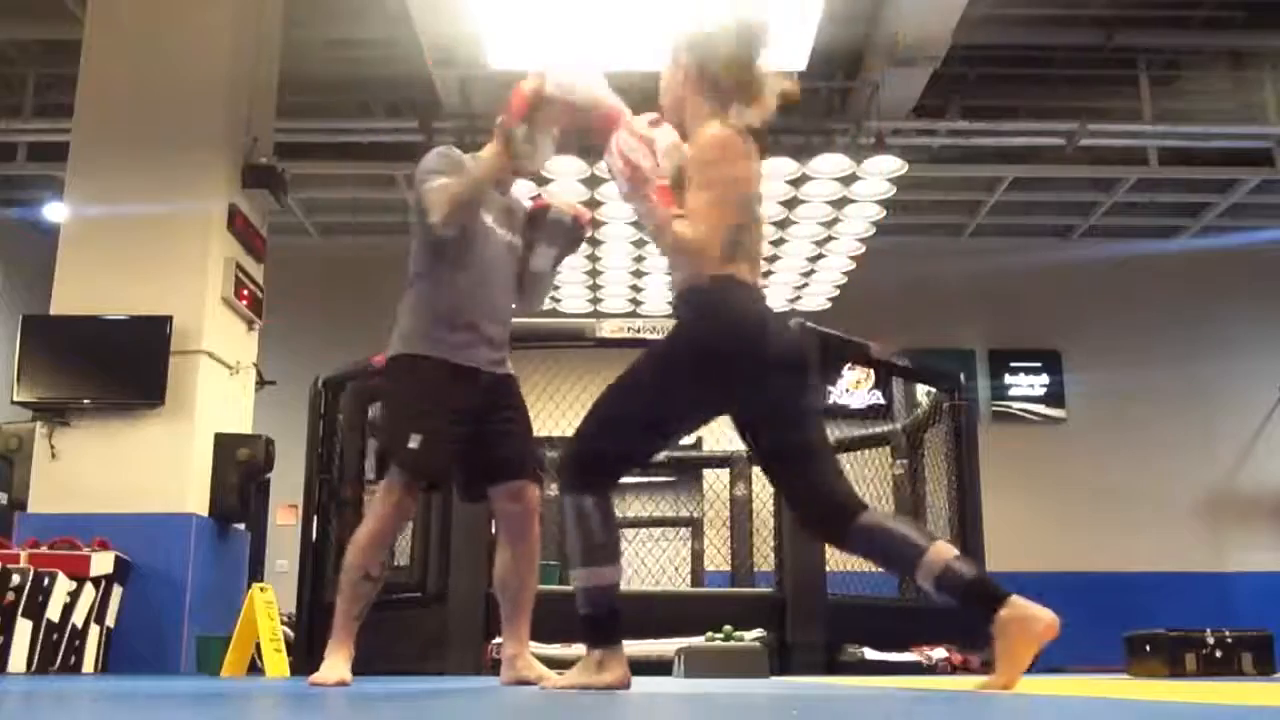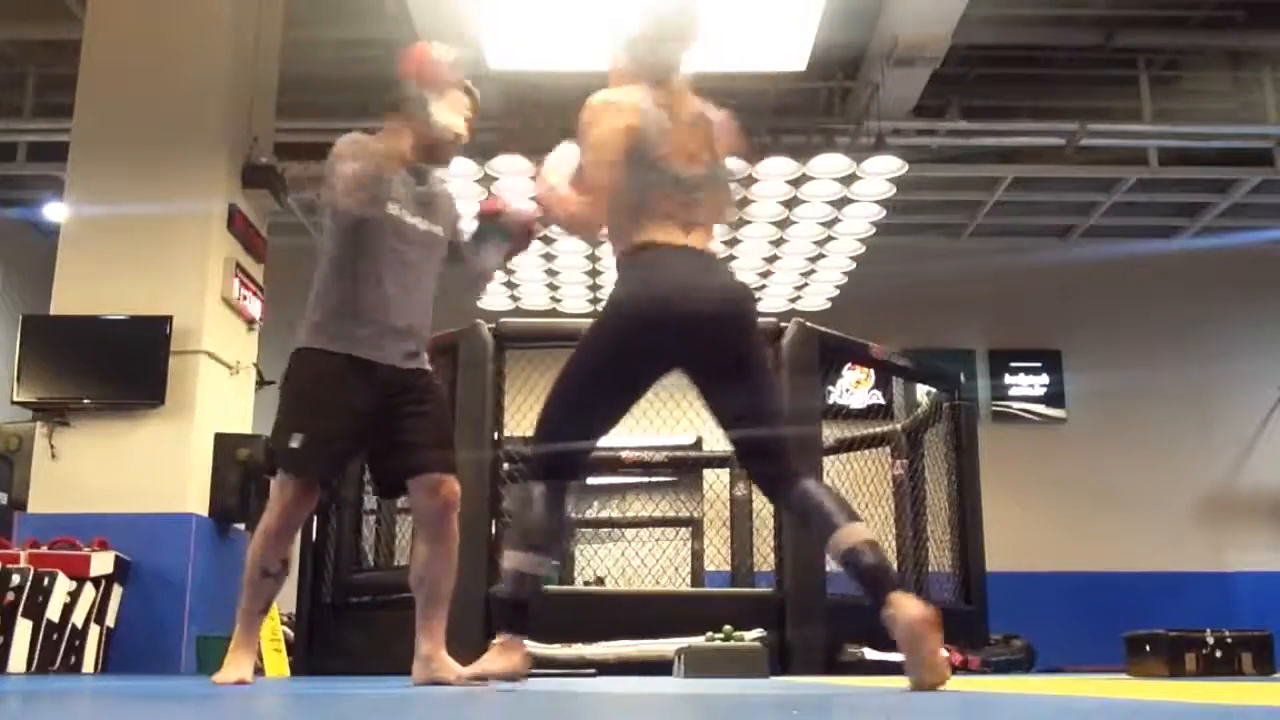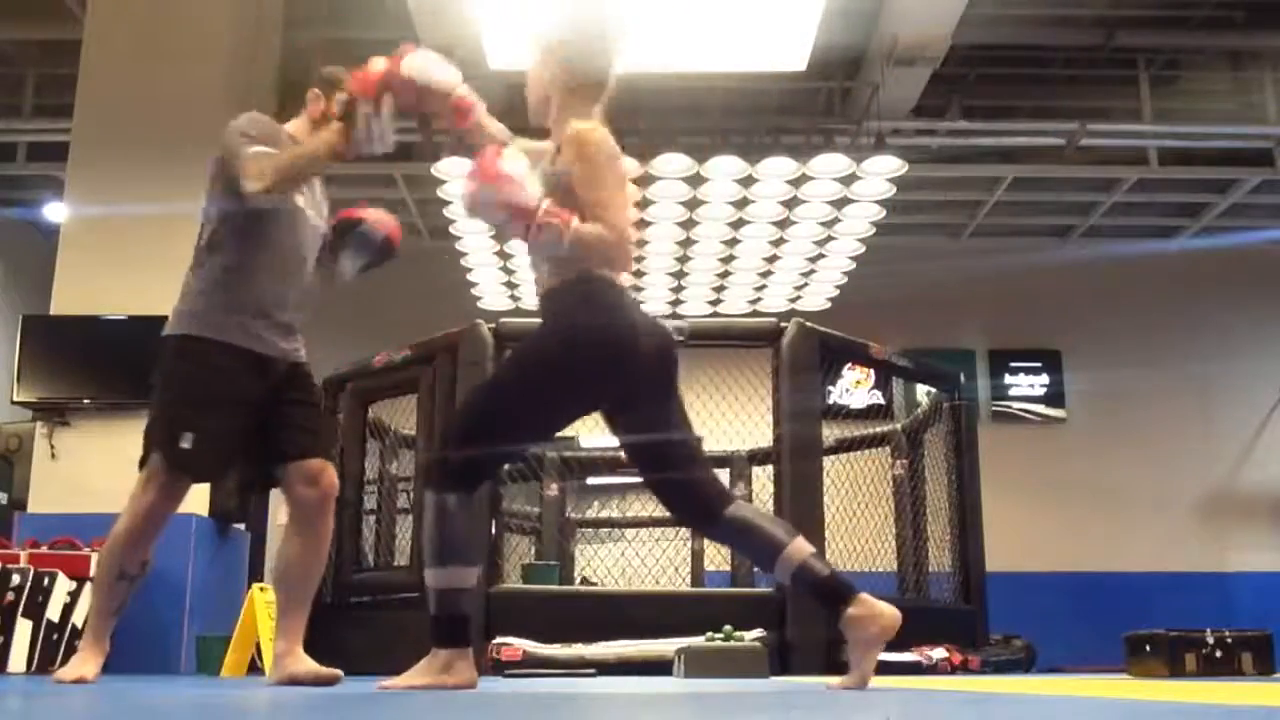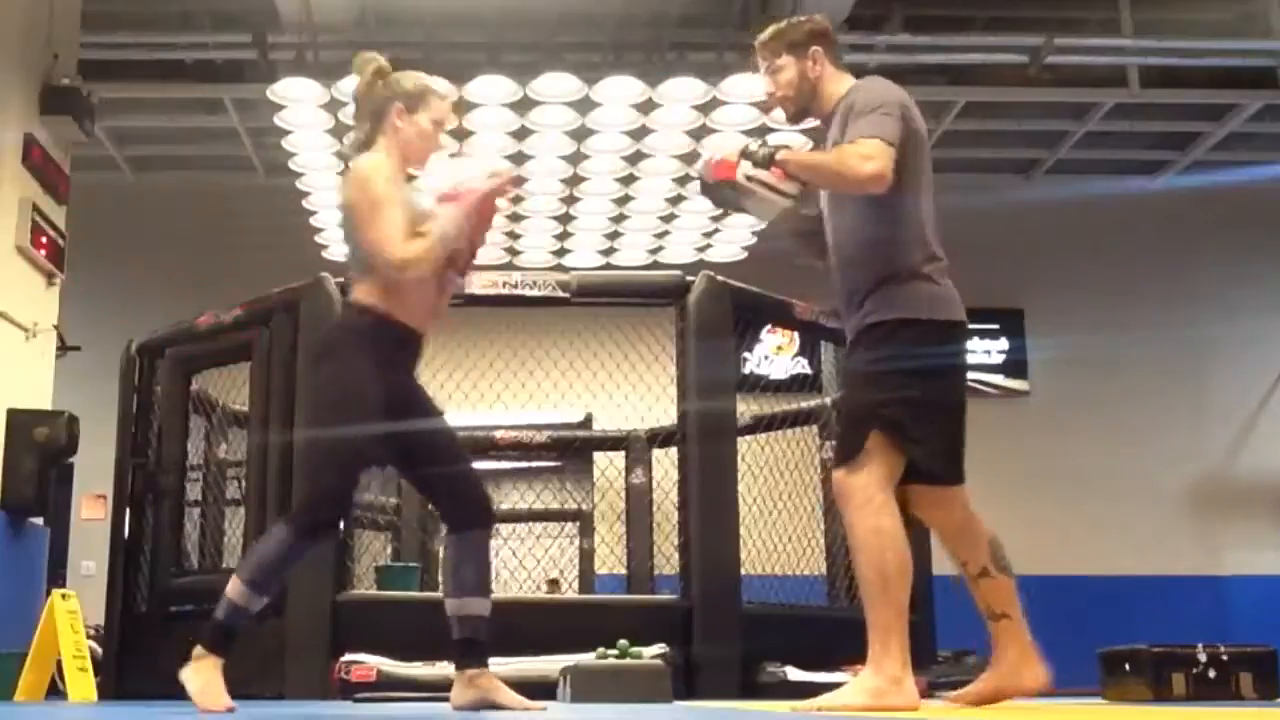
dt=0.7s
person 1, frame 1
left shoulder: (713, 142)
right shoulder: (725, 140)
left elbow: (698, 256)
left wrist: (643, 190)
left hip: (715, 338)
right hip: (761, 342)
left knee: (585, 470)
right knee: (833, 513)
left ankle: (604, 656)
right ankle: (1008, 611)
person 1, frame 2
left shoulder: (612, 106)
right shoulder: (717, 122)
left elbow: (581, 219)
left wrist: (556, 186)
left hip: (651, 303)
right hip: (719, 301)
left knee: (550, 463)
right knee: (781, 474)
left ankle: (509, 643)
right ankle: (897, 603)
person 1, frame 3
left shoulder: (580, 136)
right shoulder: (558, 145)
left elbow: (612, 245)
right elbow: (523, 157)
left wrist: (536, 212)
right wrist: (460, 100)
left hip: (585, 331)
right hip: (632, 338)
left knee: (456, 463)
right knee: (703, 500)
left ankle: (451, 654)
right ankle: (857, 608)
person 1, frame 4
left shoulder: (874, 97)
right shoulder: (839, 130)
left elbow: (871, 174)
right elbow: (843, 237)
left wrist: (779, 157)
left hip: (907, 322)
right hip: (894, 328)
left knee: (860, 479)
right knee: (939, 499)
left ankle: (889, 674)
right ankle: (1018, 658)
person 2, frame 1
left shoulder: (516, 211)
right shoulder: (446, 163)
left elbow: (528, 298)
right elbow: (443, 217)
left wrist: (554, 246)
right wrist: (506, 146)
left hip: (491, 372)
right hip: (430, 359)
left knee: (521, 505)
right knee: (395, 498)
left ankle: (517, 655)
right ankle: (339, 650)
person 2, frame 2
left shoulder: (443, 201)
right shoulder: (358, 152)
left elbow: (471, 281)
right elbow: (348, 197)
left wrist: (507, 241)
right wrist: (414, 125)
left hip: (407, 369)
right hip: (333, 357)
left knee: (440, 497)
right knee: (292, 500)
left ankle: (431, 652)
right ankle: (242, 647)
person 2, frame 3
left shoulder: (315, 190)
right shoulder: (254, 131)
left elbow: (328, 269)
right elbow: (262, 183)
left wrist: (363, 242)
right wrist: (347, 132)
left hip: (282, 357)
right hip: (211, 344)
left knee: (318, 488)
right knee: (161, 491)
left ankle: (289, 650)
right ankle: (93, 644)
person 2, frame 4
left shoulder: (398, 195)
right shoulder: (371, 171)
left elbow: (429, 295)
right elbow: (400, 269)
left wrist: (462, 242)
right wrist: (459, 212)
left hip: (392, 372)
right hip: (358, 359)
left knee: (471, 509)
right knee: (316, 514)
left ankle: (472, 676)
right ankle: (207, 655)
